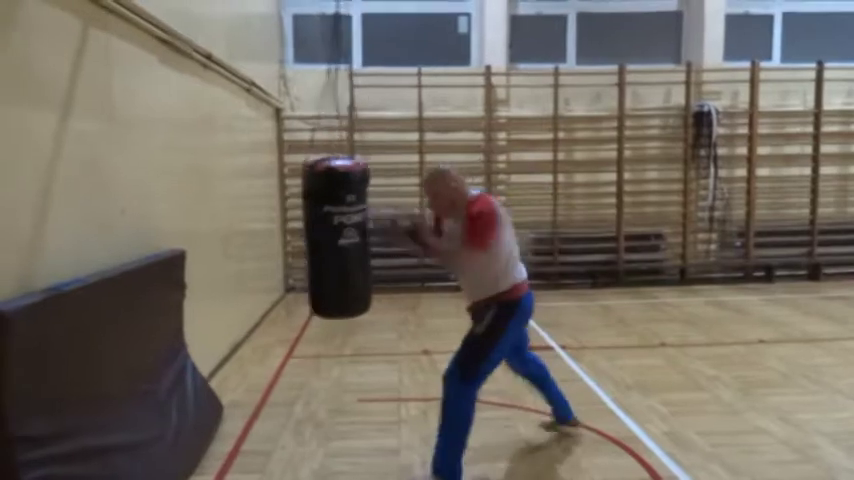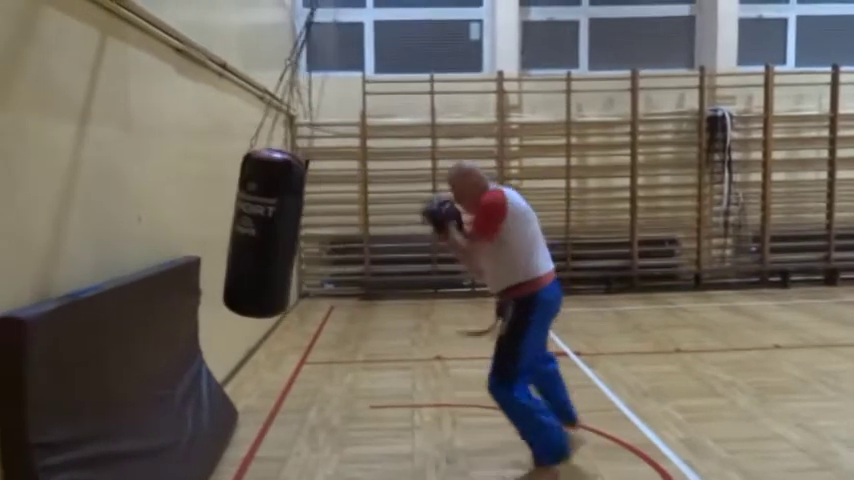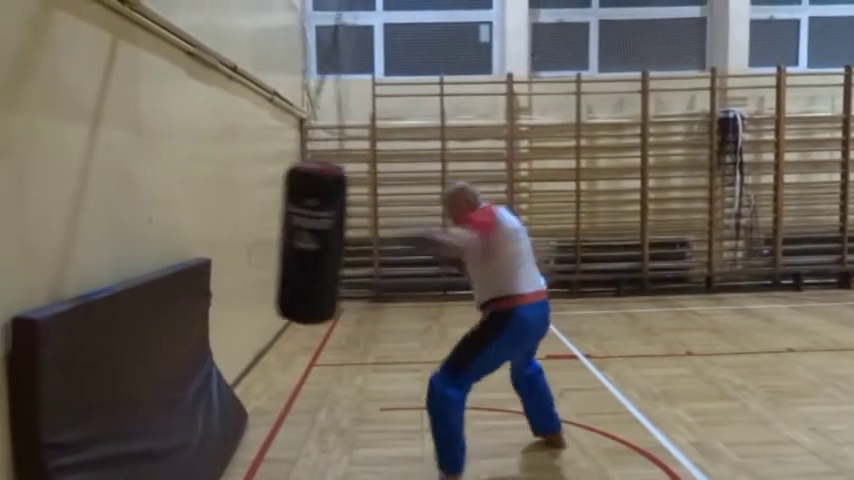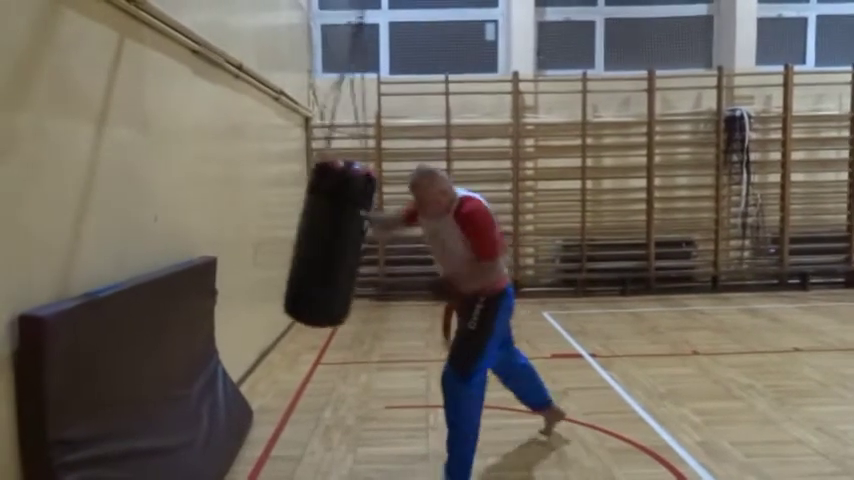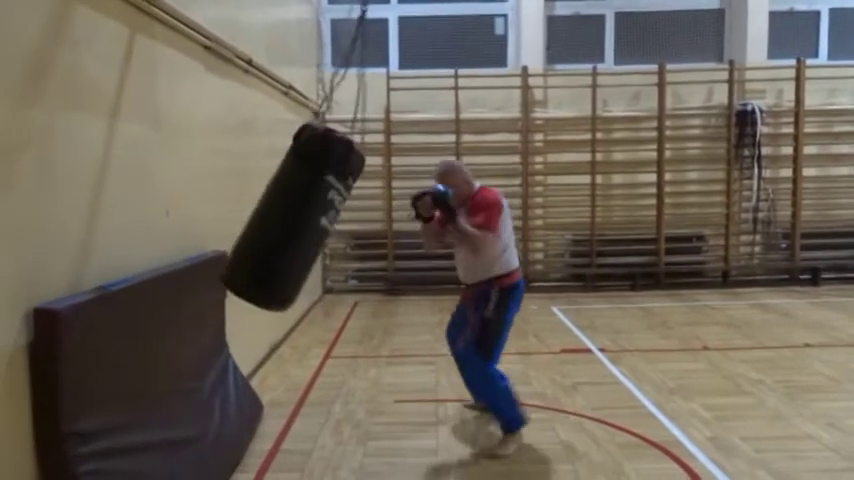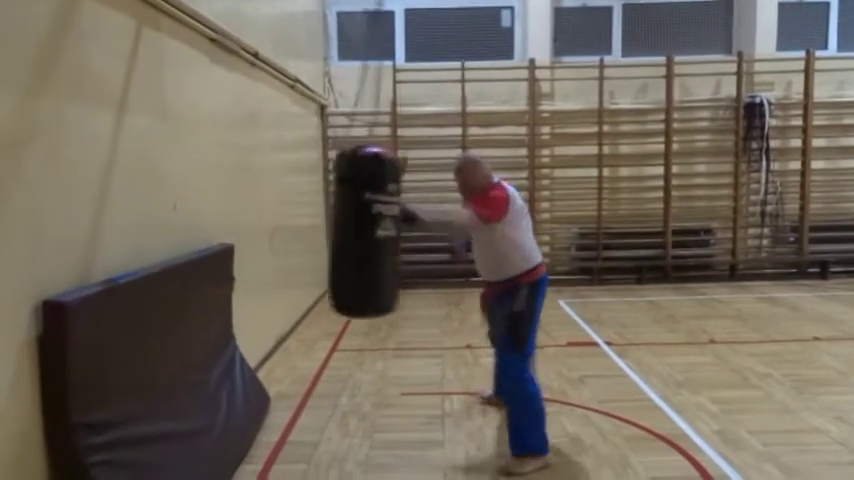
dt=0.5s
person 1, frame 1
left shoulder: (480, 211)
right shoulder: (453, 212)
left elbow: (455, 260)
right elbow: (441, 247)
left wrist: (423, 237)
right wrist: (425, 233)
left hip: (504, 305)
right hip: (510, 301)
left knee: (461, 380)
right knee: (520, 357)
right ankle: (564, 416)
person 1, frame 2
left shoulder: (492, 203)
right shoulder: (498, 200)
left elbow: (471, 258)
right elbow: (475, 253)
left wrist: (446, 227)
right wrist: (451, 225)
left hip: (528, 299)
right hip: (541, 292)
left knee: (505, 383)
right knee: (535, 357)
left ankle: (553, 453)
right ankle: (565, 420)
person 1, frame 3
left shoulder: (484, 217)
right shoulder: (498, 218)
left elbow: (462, 244)
left wrist: (433, 237)
right wrist: (447, 242)
left hip: (509, 316)
right hip: (537, 310)
left knee: (445, 385)
right knee: (525, 368)
right ankle: (552, 431)
person 1, frame 4
left shoulder: (473, 211)
right shoulder: (431, 206)
left elbow: (494, 268)
right elbow: (392, 222)
left wrist: (453, 284)
right wrist: (366, 217)
left hip: (489, 299)
right hip: (475, 298)
left knee: (459, 381)
right knee: (505, 357)
right ankle: (549, 409)
person 1, frame 5
left shoulder: (487, 199)
right shoulder: (455, 203)
left elbow: (477, 246)
right elbow: (432, 241)
left wrist: (453, 218)
right wrist: (426, 216)
left hip: (501, 290)
right hip: (480, 288)
left knee: (479, 362)
right knee: (458, 340)
left ankle: (512, 428)
right ankle: (488, 399)
person 1, frame 6
left shoulder: (497, 195)
right shoulder: (480, 192)
left elbow: (464, 219)
left wrist: (414, 213)
left hip: (524, 284)
right hip: (501, 284)
left knee: (513, 361)
right knee: (505, 344)
left ankle: (533, 451)
right ankle: (503, 393)
